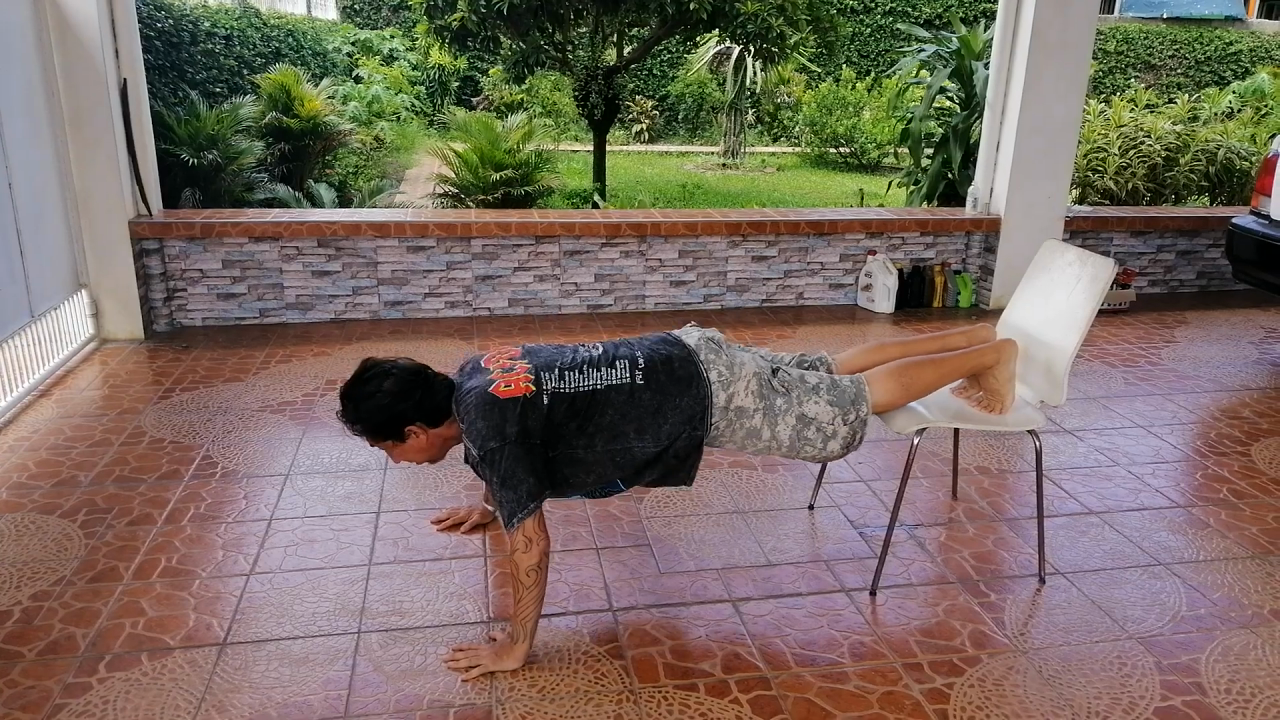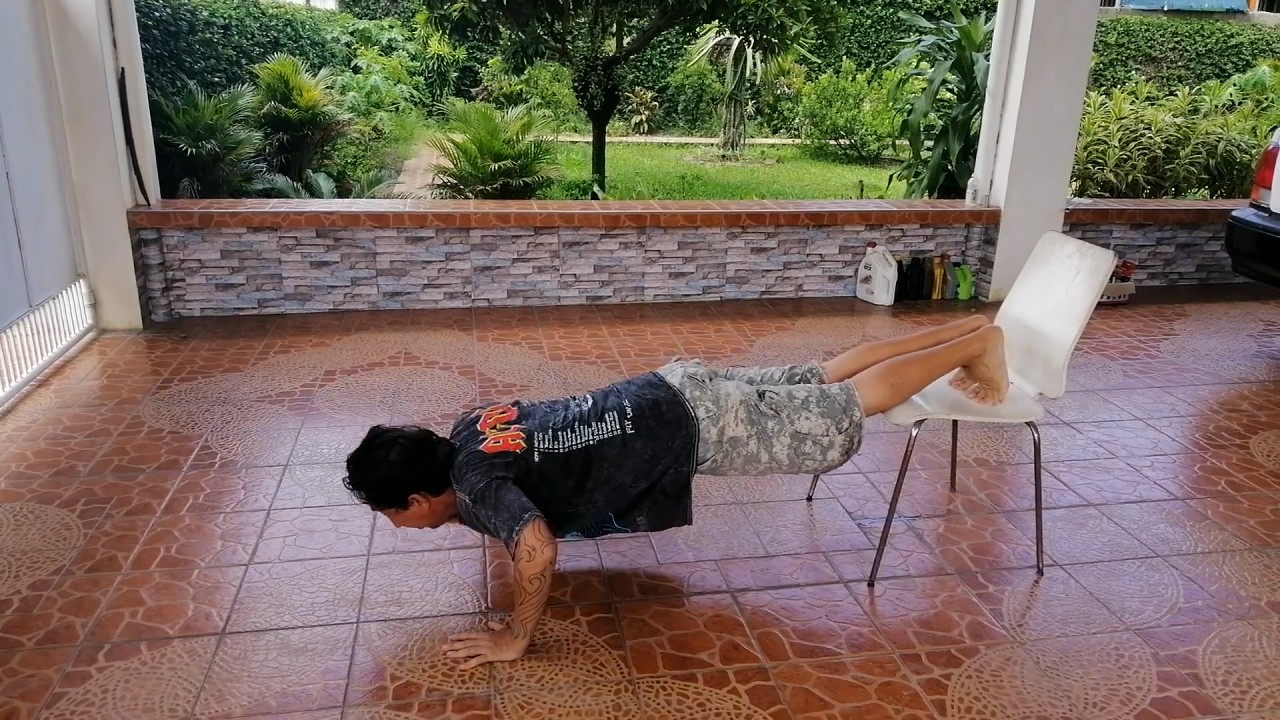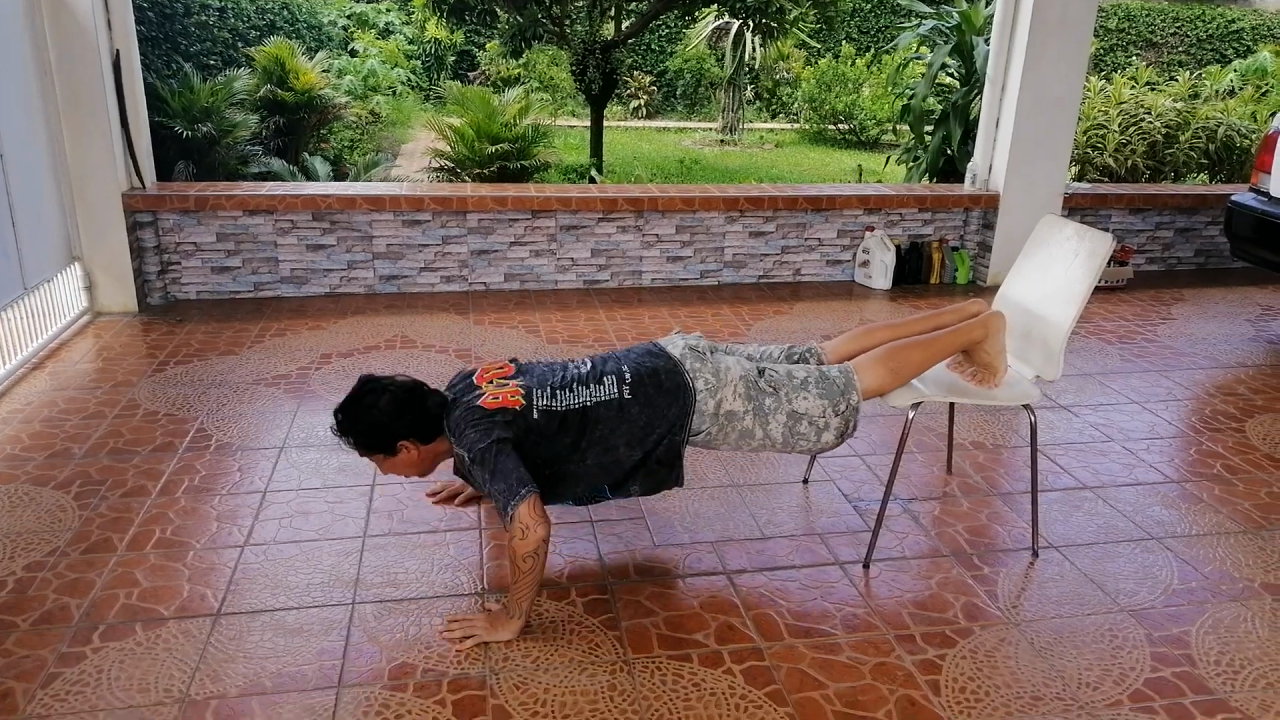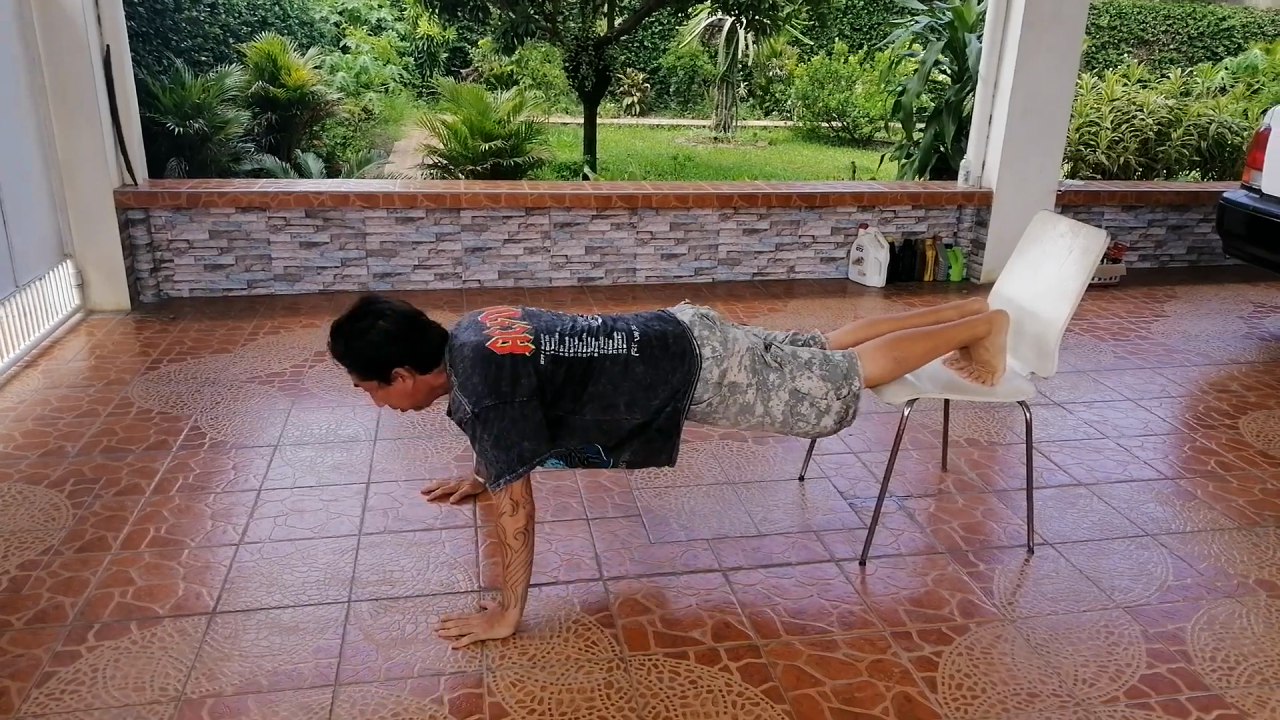
dt=0.4s
person 1, frame 1
left shoulder: (486, 422)
right shoulder: (469, 378)
left elbow: (531, 539)
left wrist: (515, 644)
right wrist: (490, 501)
left hip: (707, 395)
right hip: (690, 357)
left knee: (856, 403)
right knee: (833, 373)
left ankle: (991, 356)
right ankle: (973, 335)
person 1, frame 2
left shoulder: (476, 484)
right shoulder: (467, 433)
left elbow: (538, 548)
left wrist: (515, 635)
left hip: (697, 430)
right hip: (677, 390)
left knee: (848, 412)
right knee: (827, 381)
left ankle: (978, 344)
right ankle: (964, 328)
person 1, frame 3
left shoulder: (475, 440)
right shoulder: (461, 390)
left elbow: (532, 525)
left wrist: (512, 615)
right wrist: (482, 476)
left hip: (691, 400)
right hip: (674, 363)
left knee: (849, 390)
right knee: (825, 362)
left ankle: (979, 330)
right ankle: (964, 312)
person 1, frame 4
left shoulder: (480, 376)
right shoulder: (466, 335)
left elbow: (515, 506)
left wrist: (507, 613)
right wrist: (481, 472)
left hip: (697, 370)
right hip: (683, 337)
left knee: (848, 379)
right knee: (827, 350)
left ankle: (981, 328)
right ankle: (963, 309)
